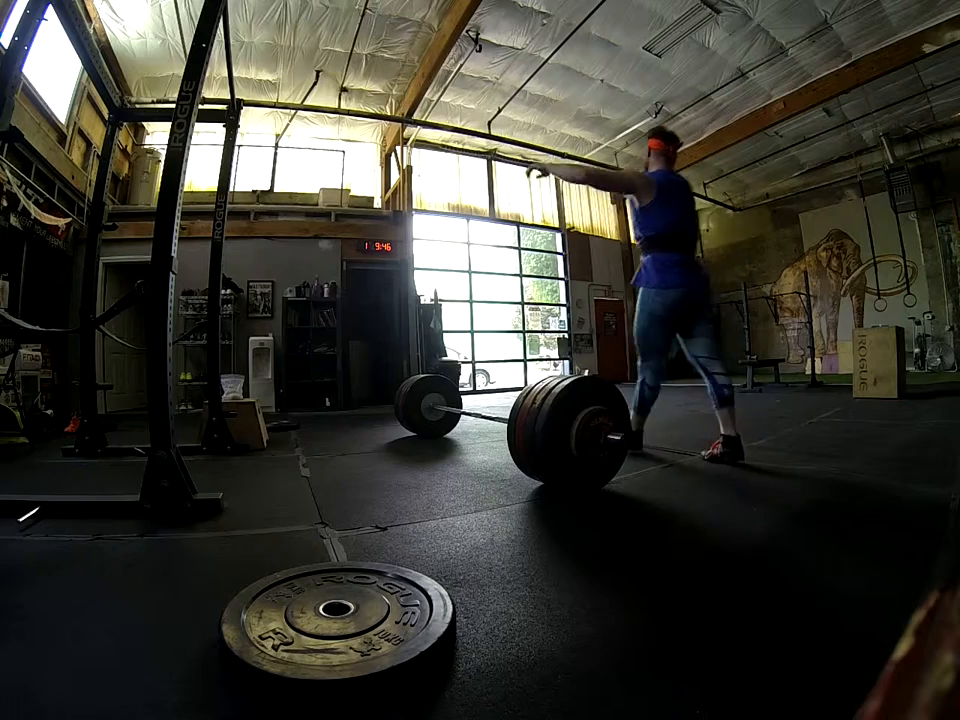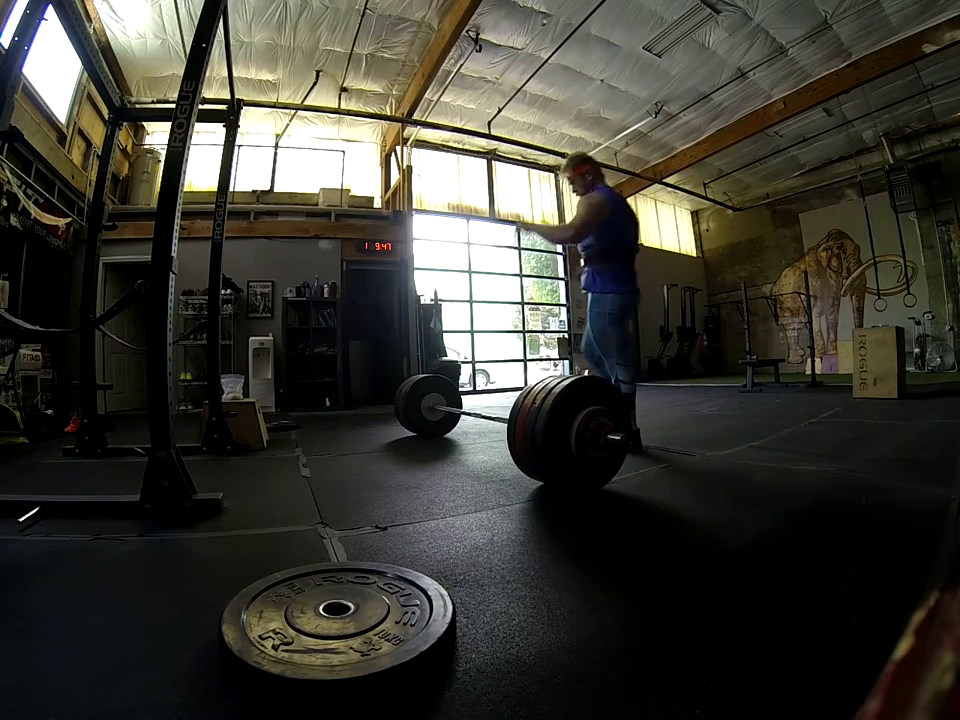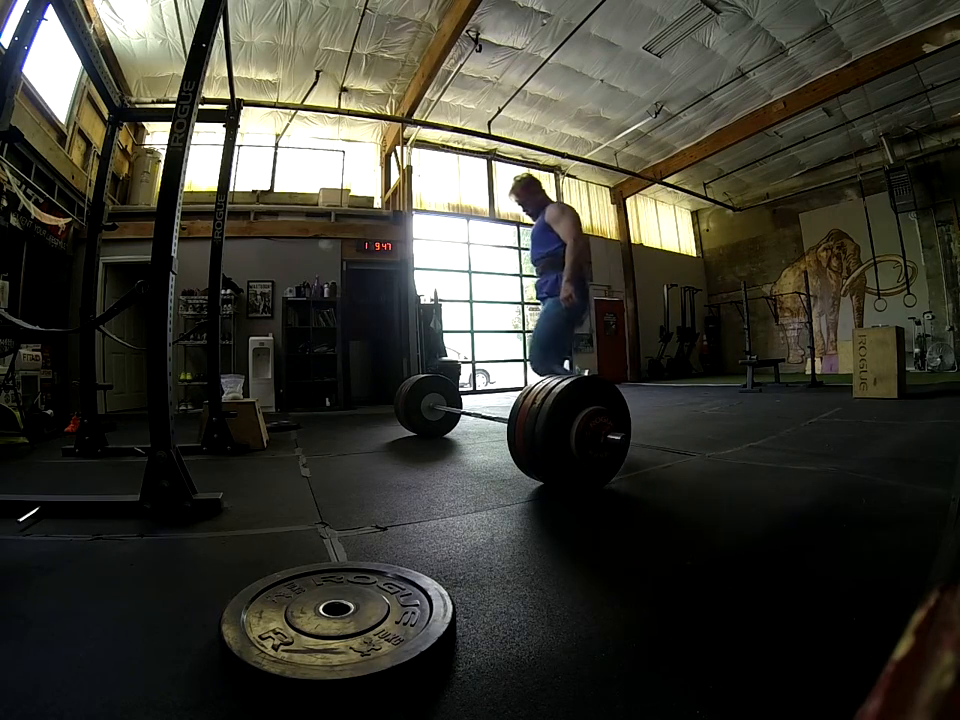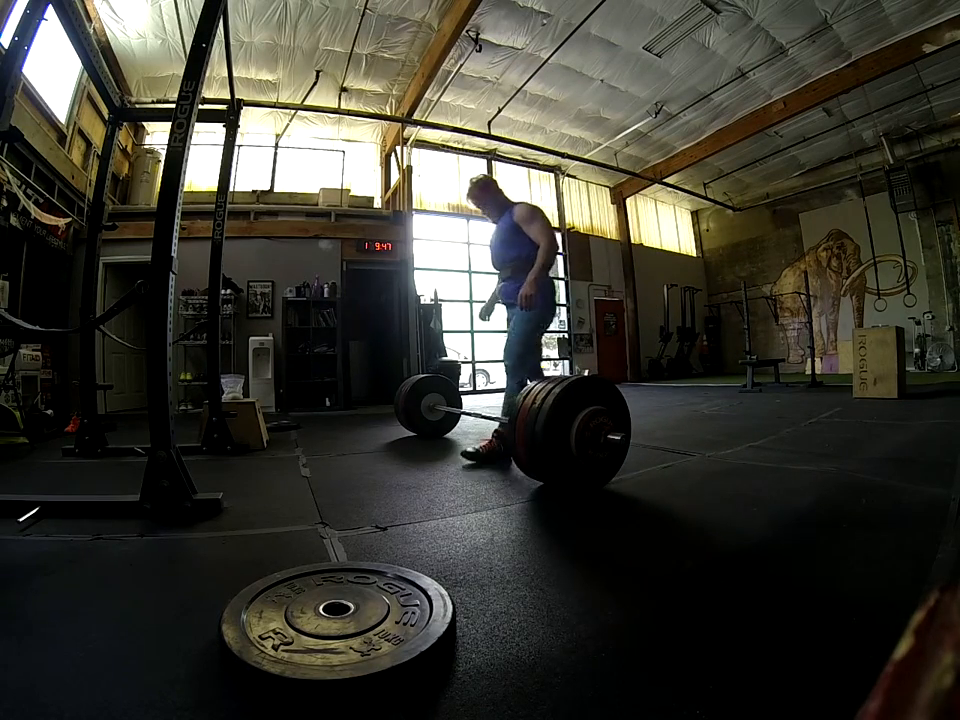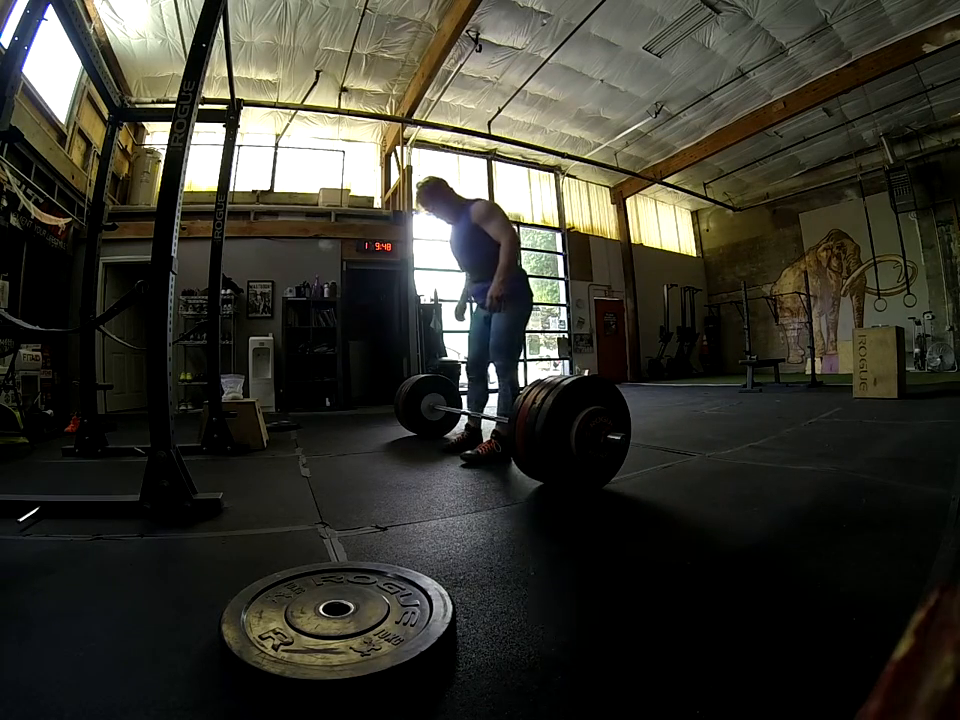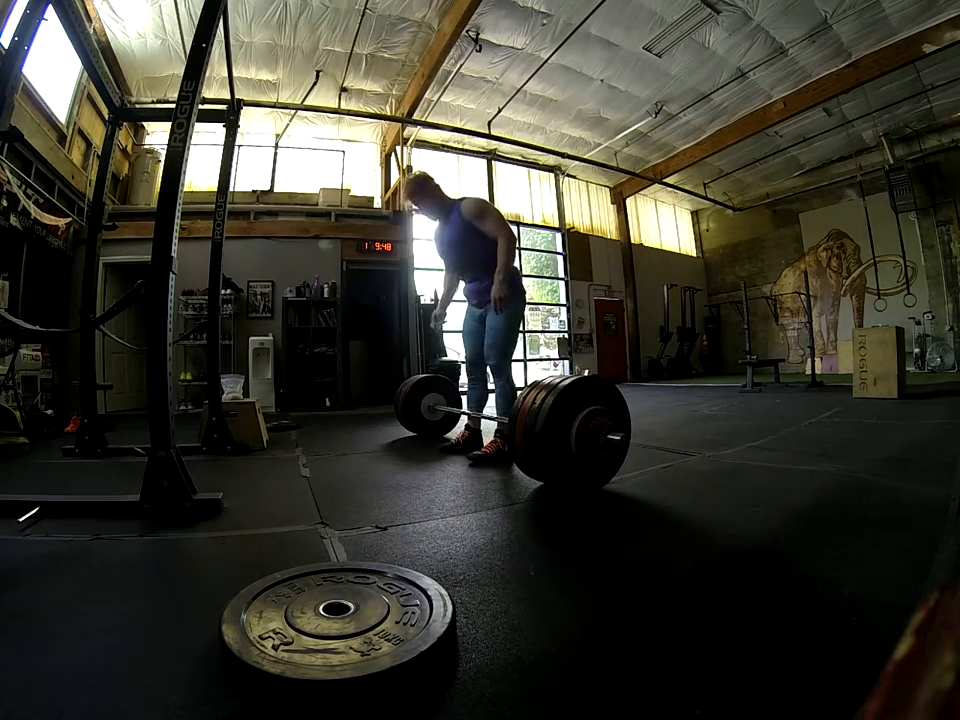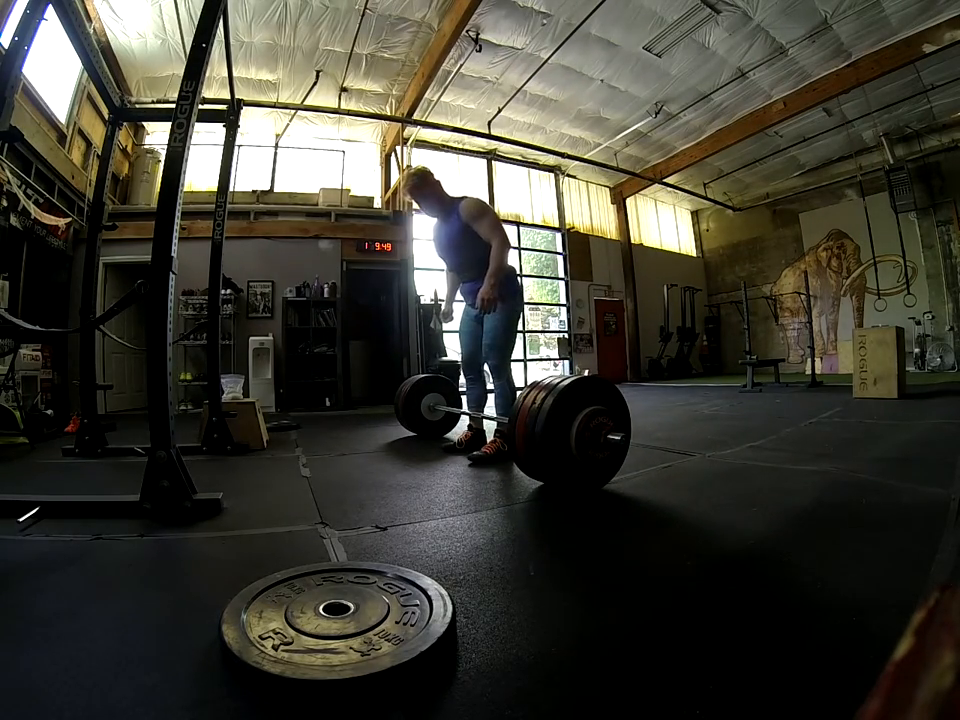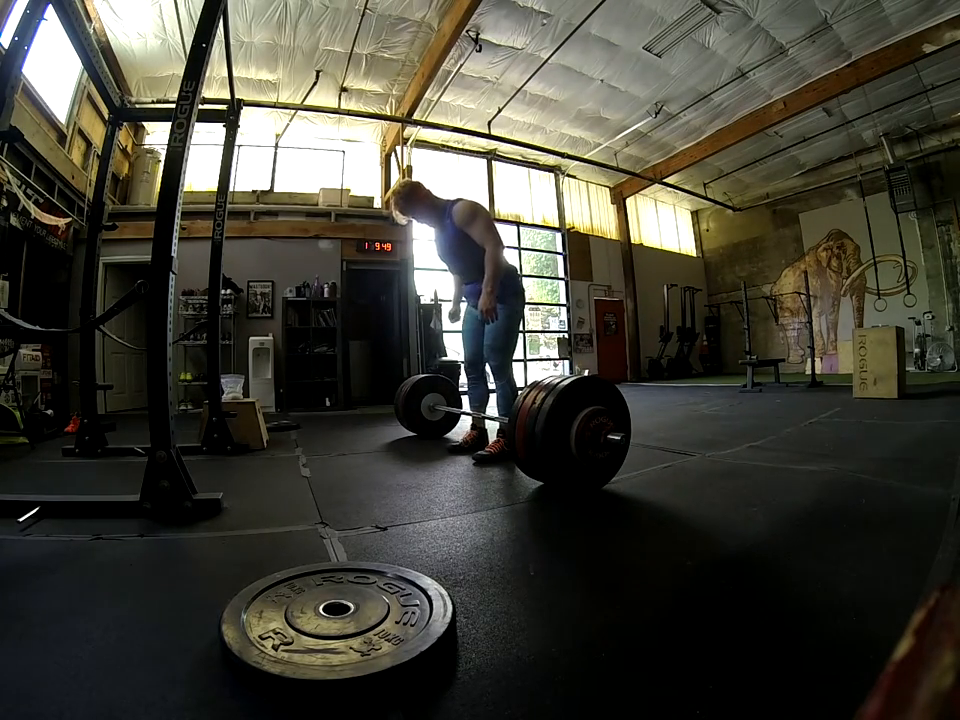
dt=0.4s
person 1, frame 1
left shoulder: (644, 183)
right shoulder: (682, 188)
left elbow: (585, 175)
left wrist: (545, 165)
left hip: (661, 282)
right hip: (693, 281)
left knee: (651, 363)
right knee: (707, 359)
left ankle: (633, 434)
right ankle: (730, 437)
person 1, frame 2
left shoulder: (595, 200)
right shoulder: (619, 203)
left elbow: (570, 234)
right elbow: (628, 249)
left wrist: (534, 228)
left hip: (606, 289)
right hip: (620, 287)
left knee: (616, 360)
right knee: (591, 351)
left ankle: (629, 430)
person 1, frame 3
left shoulder: (556, 210)
right shoulder: (543, 222)
left elbow: (575, 242)
left wrist: (568, 282)
left hip: (563, 297)
right hip: (553, 297)
left knee: (540, 358)
right knee: (547, 360)
person 1, frame 4
left shoulder: (523, 212)
right shoulder: (500, 228)
left elbow: (549, 244)
left wrist: (533, 281)
right wrist: (491, 301)
left hip: (533, 300)
right hip: (515, 303)
left knee: (514, 366)
right knee: (530, 368)
left ankle: (503, 439)
person 1, frame 5
left shoulder: (480, 209)
right shoulder: (458, 227)
left elbow: (510, 240)
left wrist: (500, 282)
right wrist: (464, 299)
left hip: (508, 296)
right hip: (484, 301)
left knee: (503, 366)
right knee: (474, 365)
left ankle: (501, 439)
right ankle: (473, 430)
person 1, frame 6
left shoulder: (471, 208)
right shoulder: (441, 232)
left elbow: (507, 237)
left wrist: (500, 281)
right wrist: (442, 306)
left hip: (503, 295)
right hip: (476, 301)
left knee: (497, 364)
right knee: (474, 366)
left ankle: (504, 439)
right ankle: (472, 432)
person 1, frame 7
left shoulder: (469, 208)
right shoulder: (439, 228)
left elbow: (500, 242)
left wrist: (490, 285)
right wrist: (448, 302)
left hip: (500, 295)
right hip: (473, 301)
left knee: (497, 365)
right knee: (470, 365)
left ankle: (504, 438)
right ankle: (475, 431)
person 1, frame 8
left shoulder: (463, 210)
right shoulder: (439, 230)
left elbow: (494, 245)
left wrist: (489, 292)
right wrist: (456, 302)
left hip: (501, 296)
right hip: (475, 302)
left knee: (498, 365)
right knee: (472, 365)
left ankle: (506, 438)
right ankle: (478, 431)
